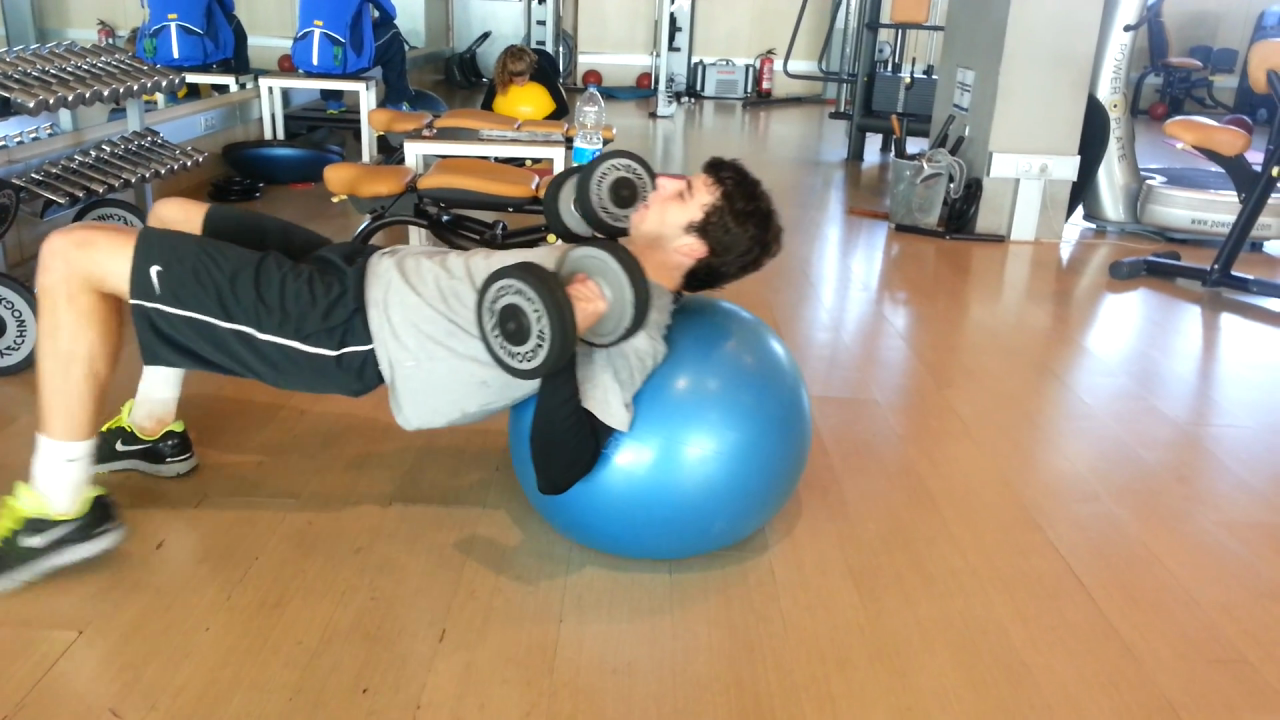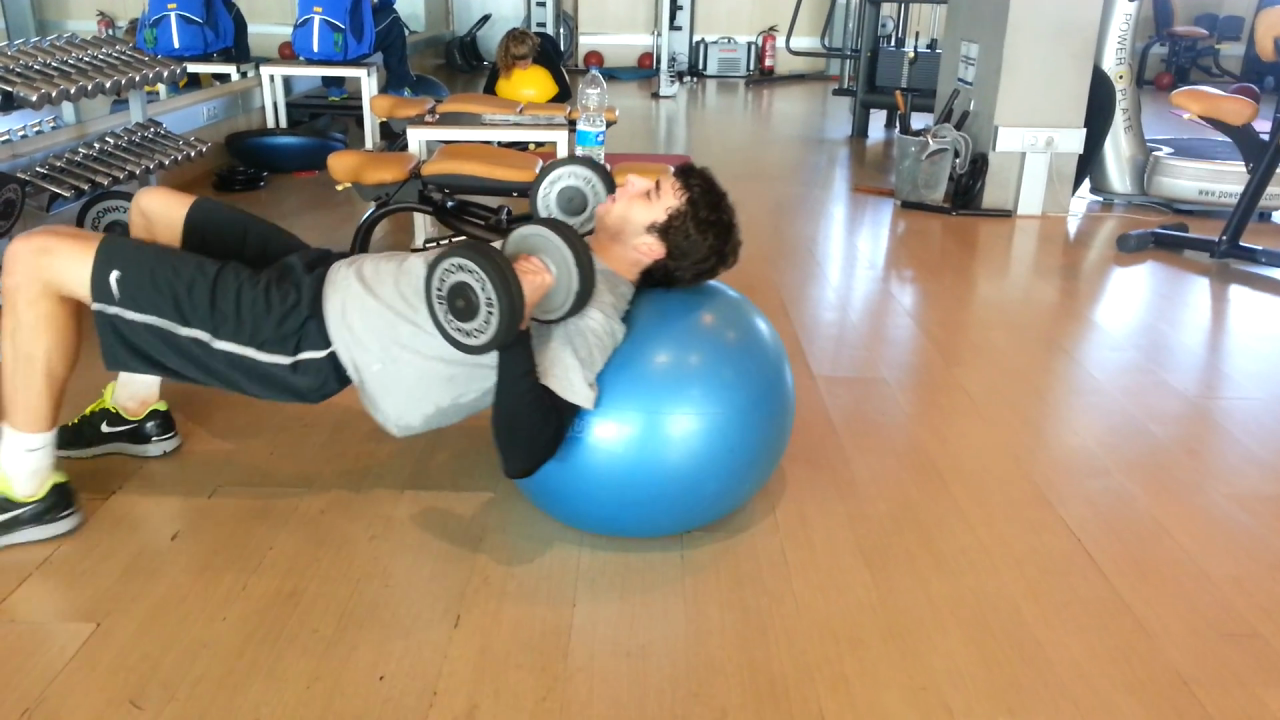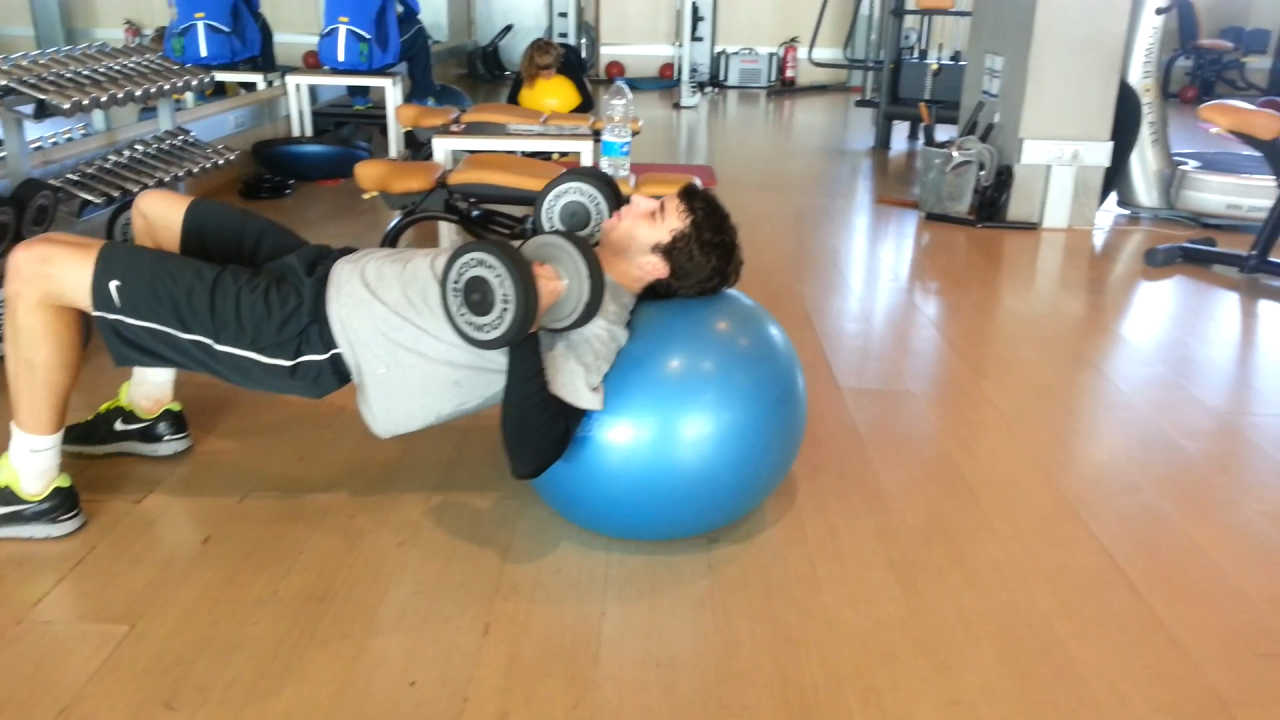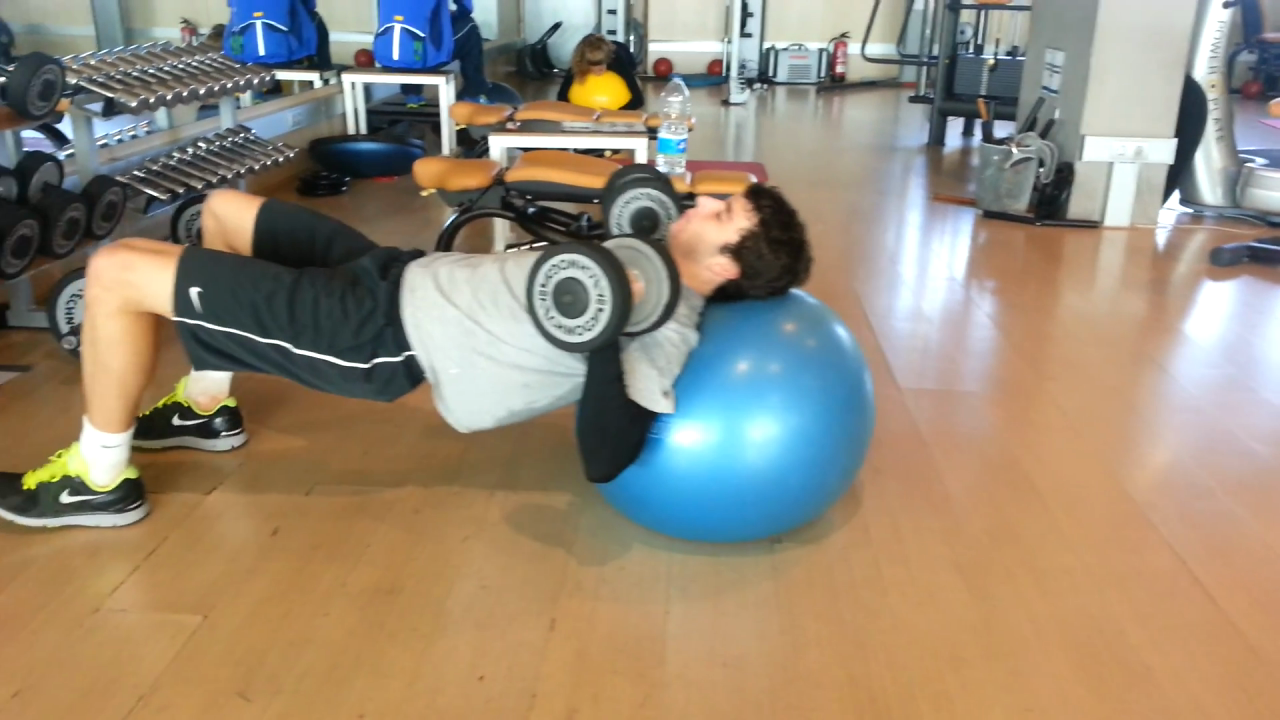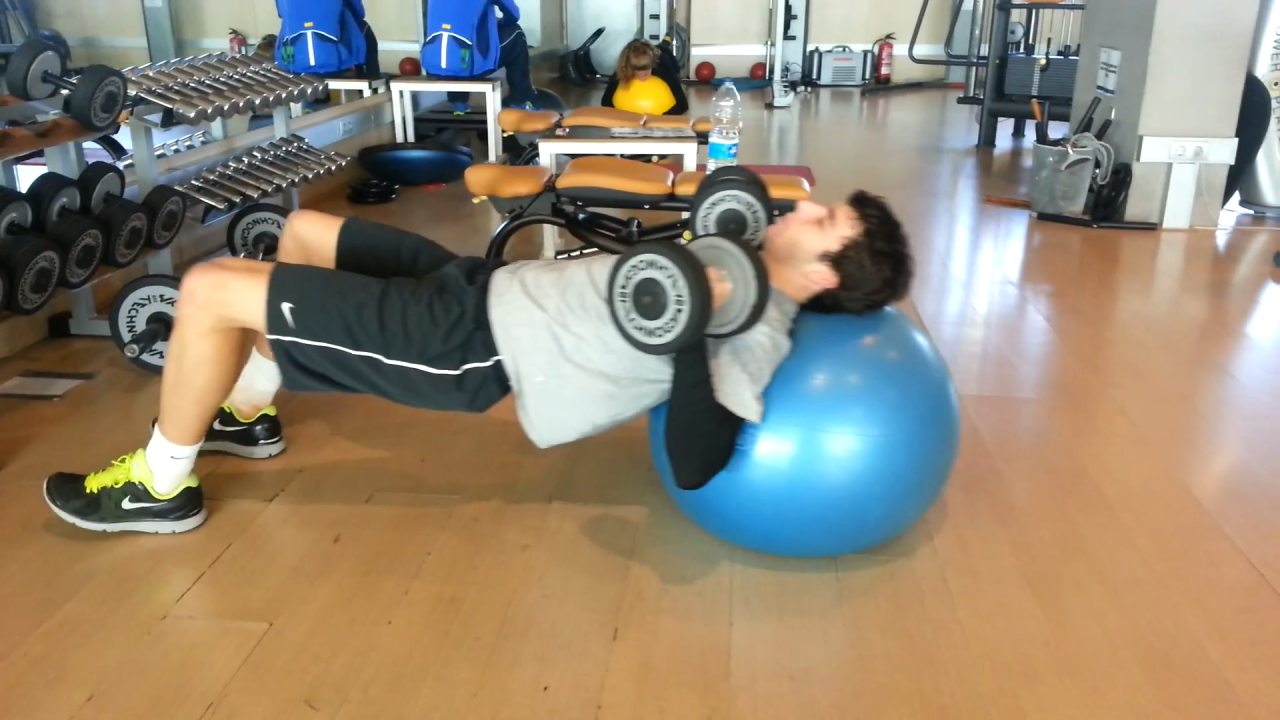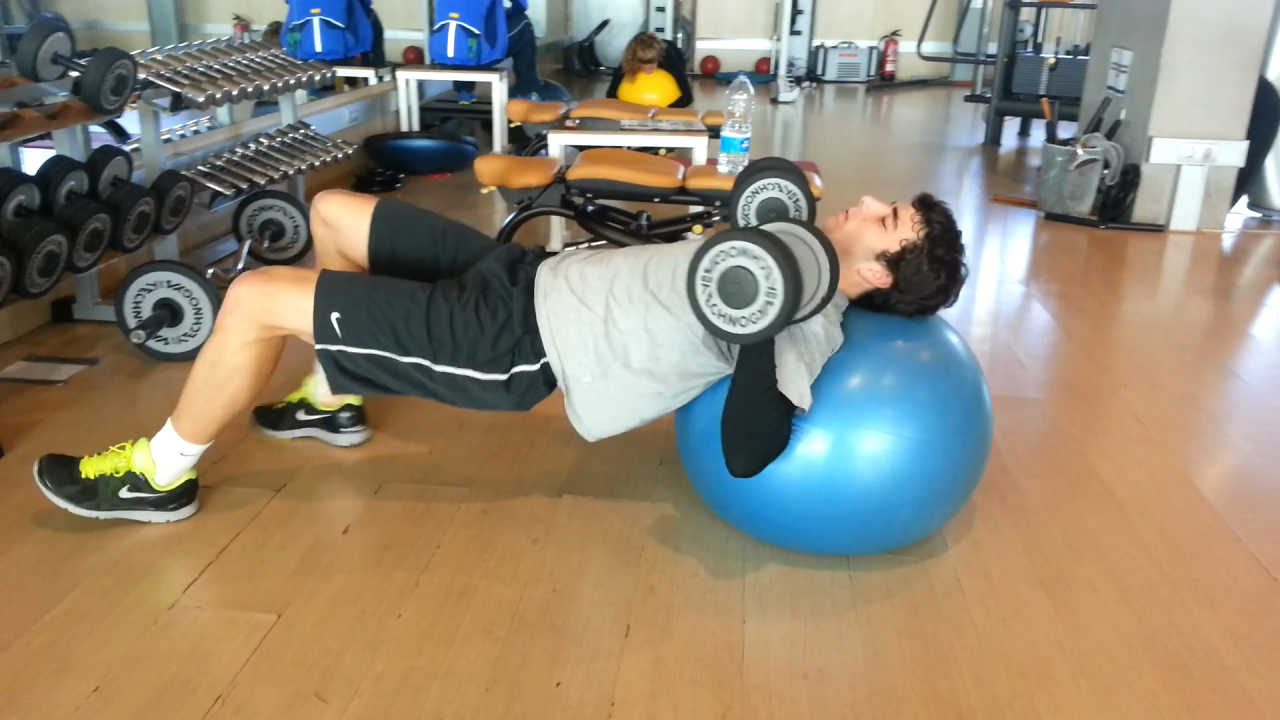
dt=0.3s
person 1, frame 1
left shoulder: (632, 337)
left elbow: (558, 468)
left hip: (352, 327)
right hip: (365, 273)
left knee: (72, 255)
right knee: (169, 219)
left ankle: (63, 503)
right ankle: (152, 430)
person 1, frame 2
left shoulder: (589, 318)
right shoulder: (583, 266)
left elbow: (523, 452)
left wrist: (515, 319)
left hip: (311, 330)
right hip: (332, 279)
right knee: (153, 206)
right ankle: (133, 412)
person 1, frame 3
left shoulder: (594, 329)
left elbow: (530, 454)
left wrist: (526, 325)
right wrist: (550, 264)
left hip: (313, 327)
right hip: (334, 275)
right knee: (155, 210)
right ankle: (150, 412)
person 1, frame 4
left shoulder: (663, 331)
left elbow: (604, 458)
left wrist: (606, 329)
left hip: (386, 332)
right hip: (406, 276)
left knee: (119, 271)
right knee: (225, 209)
left ankle: (99, 476)
right ankle: (206, 406)
person 1, frame 5
left shoulder: (757, 337)
left elbow: (695, 462)
left wrist: (694, 330)
right wrist: (707, 262)
left hip: (472, 339)
right hip: (491, 287)
left knee: (213, 289)
right knee: (302, 232)
left ankle: (160, 483)
right ankle: (246, 413)
person 1, frame 6
left shoulder: (808, 326)
left elbow: (747, 451)
left hip: (519, 337)
right hip: (536, 277)
left knee: (257, 297)
right knee: (333, 211)
left ankle: (159, 473)
right ankle: (332, 402)
